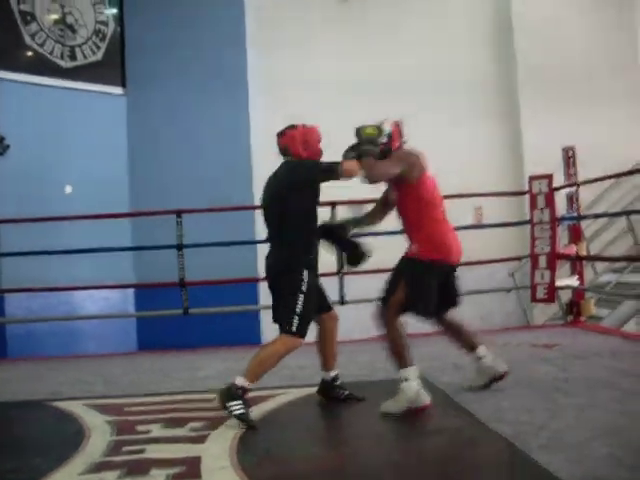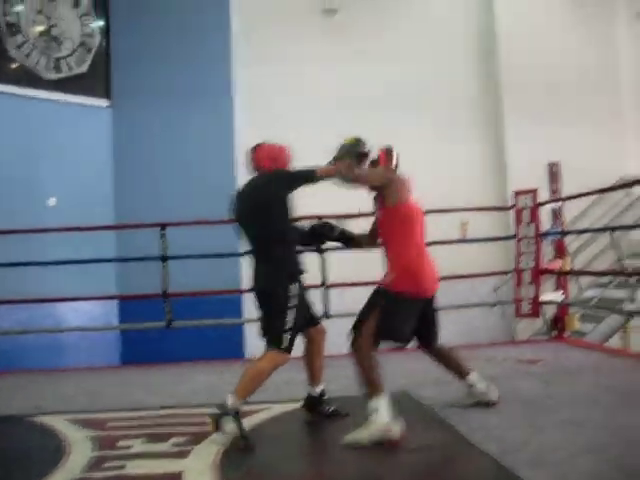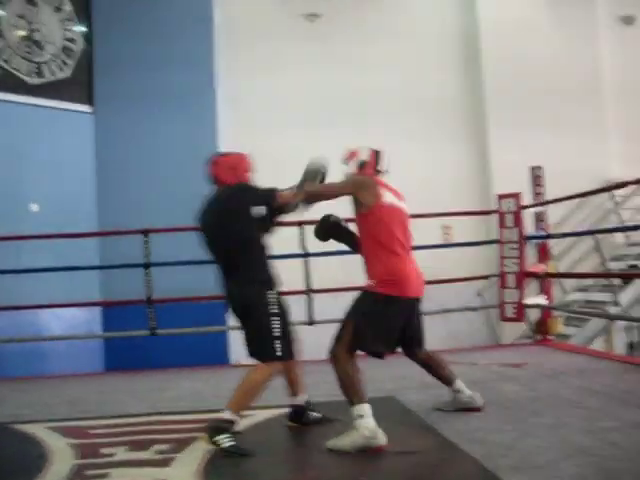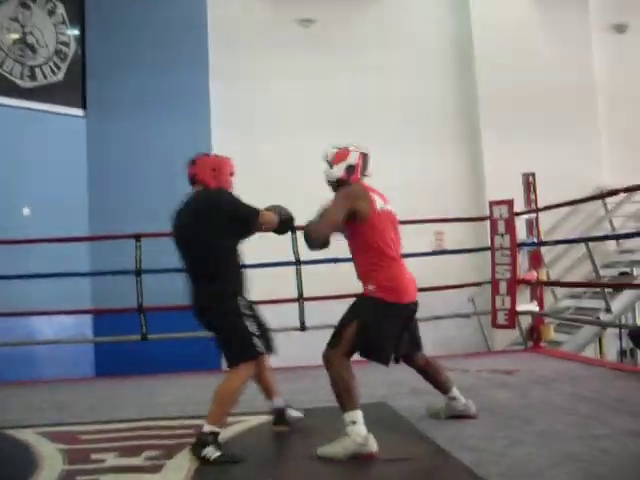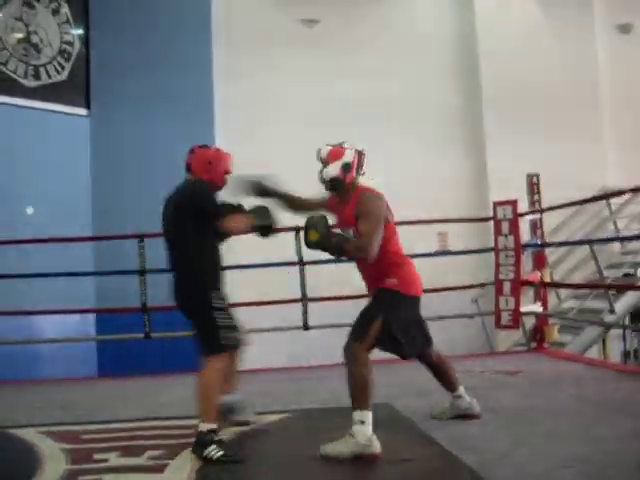
dt=0.1s
person 1, frame 1
left shoulder: (295, 176)
right shoulder: (301, 172)
right elbow: (351, 169)
left wrist: (331, 234)
left hip: (297, 267)
right hip: (293, 267)
left knee: (329, 319)
right knee: (291, 337)
left ankle: (330, 383)
right ankle: (236, 391)
person 1, frame 2
left shoulder: (244, 198)
right shoulder: (272, 181)
right elbow: (322, 173)
left wrist: (307, 235)
right wrist: (346, 157)
left hip: (270, 276)
right hip: (282, 279)
left knee: (316, 333)
right knee: (279, 352)
left ankle: (316, 399)
right ankle: (229, 410)
person 1, frame 3
left shoulder: (208, 213)
right shoulder: (238, 195)
right elbow: (287, 199)
left wrist: (264, 220)
right wrist: (310, 179)
left hip: (239, 290)
right hip: (256, 289)
left knee: (285, 350)
right knee: (269, 362)
left ankle: (300, 408)
right ankle: (221, 426)
person 1, frame 4
left shoulder: (184, 212)
right shoulder: (216, 199)
right elbow: (265, 219)
left wrist: (254, 220)
right wrist: (280, 214)
left hip: (206, 296)
right hip: (225, 296)
left knee: (256, 351)
right knee: (245, 364)
left ankle: (279, 409)
right ankle: (207, 438)
person 1, frame 5
left shoulder: (178, 199)
right shoulder: (198, 191)
right elbow: (232, 223)
left wrist: (239, 216)
right wrist: (258, 216)
left hip: (188, 287)
right hip: (201, 287)
left knee: (228, 345)
right knee: (218, 356)
left ankle: (224, 405)
right ankle: (206, 435)
person 2, frame 1
left shoulder: (408, 159)
right shoulder: (398, 173)
left elbow: (374, 175)
right elbow: (377, 214)
left wrist: (365, 151)
right wrist: (346, 226)
left hip: (428, 248)
right hip: (446, 247)
left knee: (389, 312)
right knee: (440, 314)
left ankle: (410, 389)
right ankle: (488, 363)
person 2, frame 2
left shoulder: (391, 181)
right shoulder: (400, 195)
left elbow: (344, 173)
right elbow: (370, 240)
left wrist: (348, 162)
right wrist: (337, 234)
left hip: (404, 280)
right hip: (425, 278)
left knee: (362, 341)
right knee: (428, 342)
left ankle: (381, 420)
right ankle: (480, 388)
person 2, frame 3
left shoulder: (363, 185)
right shoulder: (394, 198)
left elbow: (312, 195)
left wrist: (307, 190)
right wrist: (339, 231)
left hip: (386, 284)
right hip: (409, 282)
left knee: (341, 351)
right knee: (414, 349)
left ankle: (365, 427)
right ankle: (464, 395)
person 2, frame 4
left shoulder: (350, 195)
right shoulder: (377, 199)
left elbow: (317, 235)
left wrist: (311, 230)
left hip: (383, 291)
right hip: (402, 289)
left knee: (334, 355)
right knee: (410, 355)
left ankle: (357, 436)
right ankle: (458, 402)
person 2, frame 5
left shoulder: (370, 201)
right shoulder: (340, 200)
left elbow: (367, 252)
right elbow: (303, 205)
left wrist: (330, 237)
right wrist: (271, 192)
left hip: (397, 285)
right hip: (391, 285)
left knee: (357, 350)
right knee: (421, 349)
left ankle: (362, 435)
right ankle: (463, 401)
